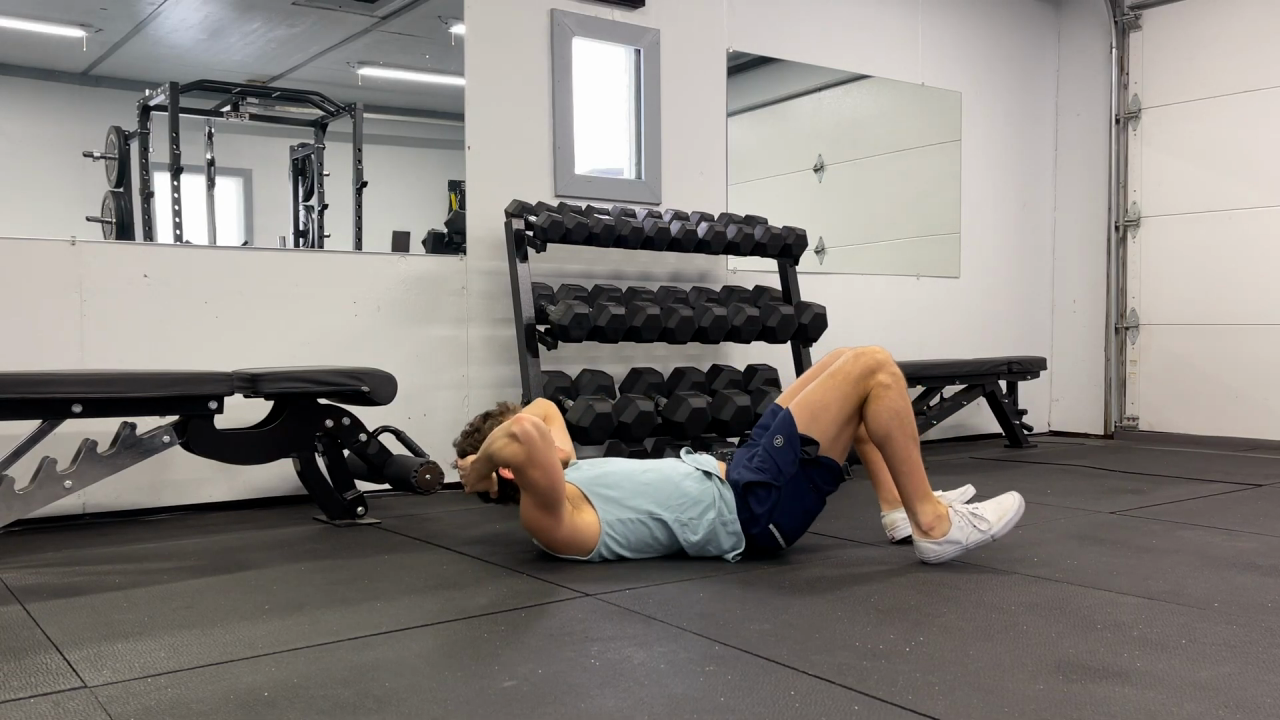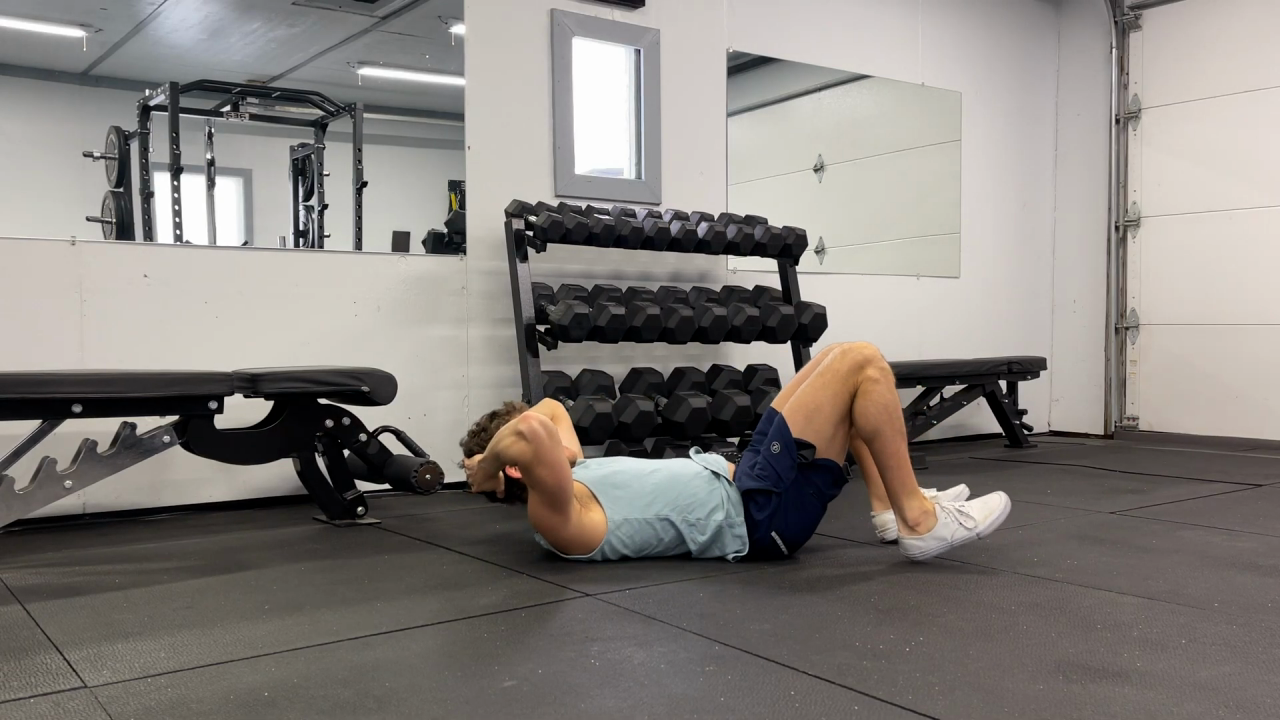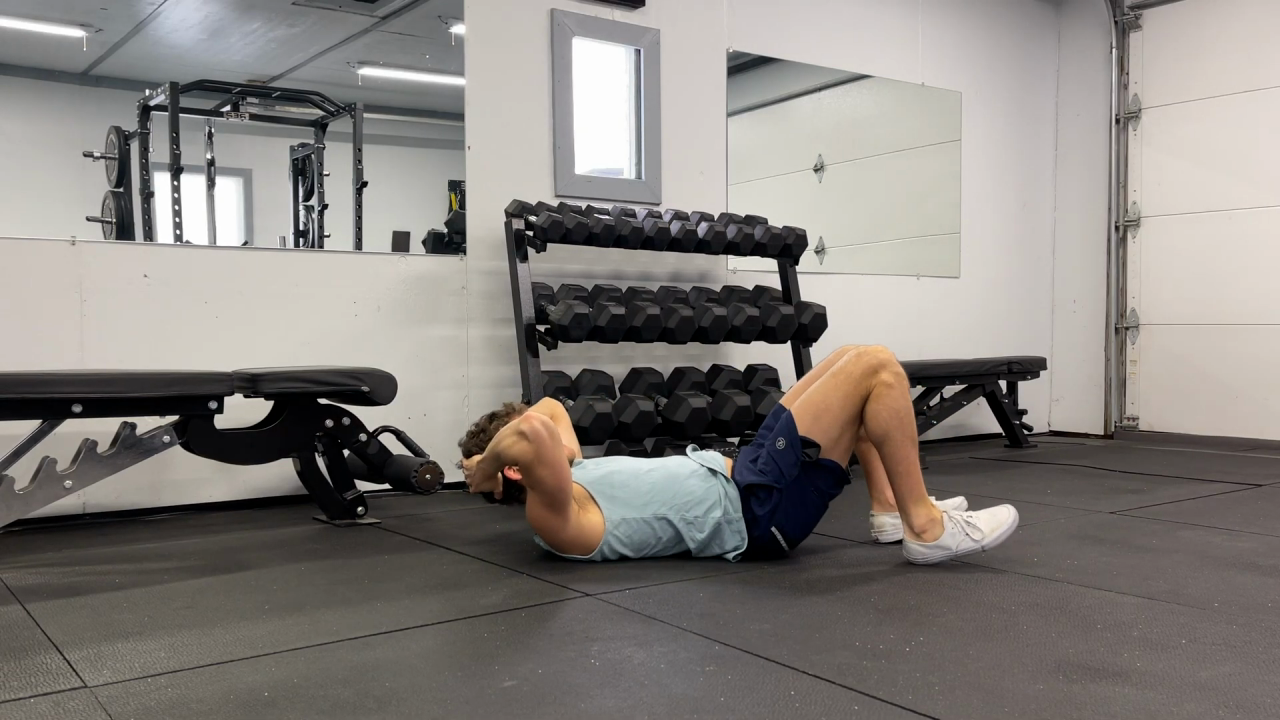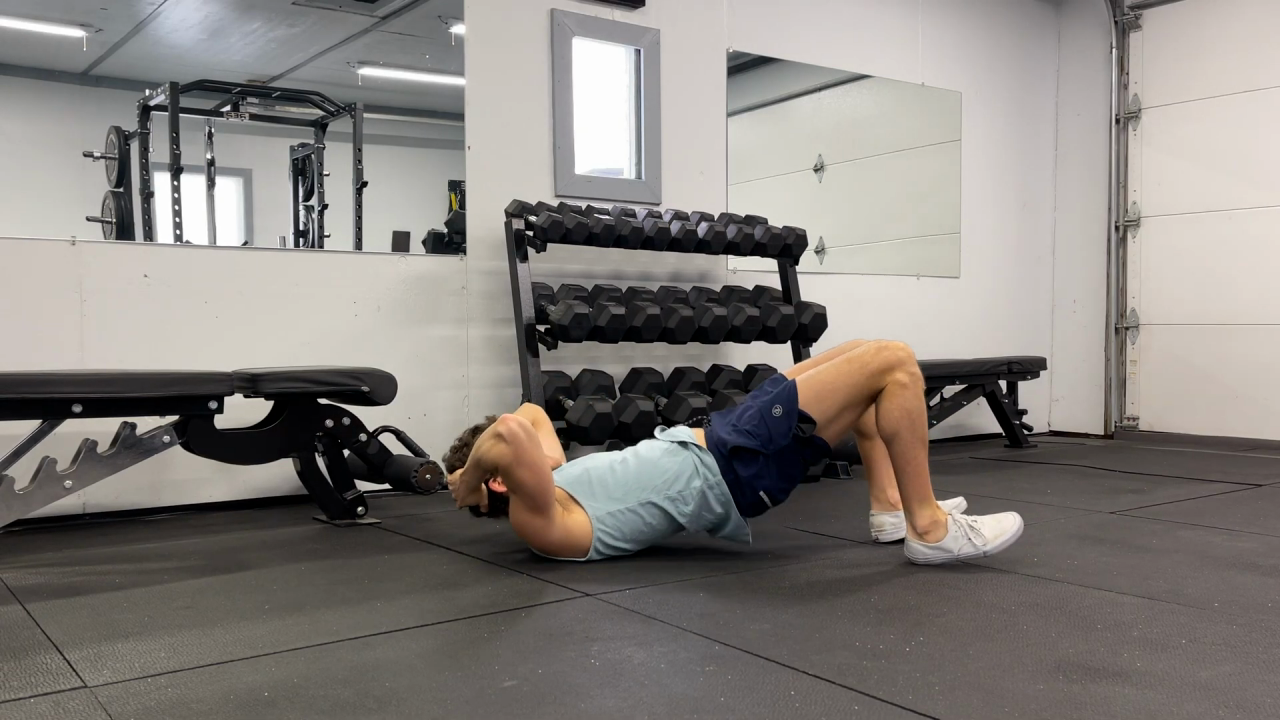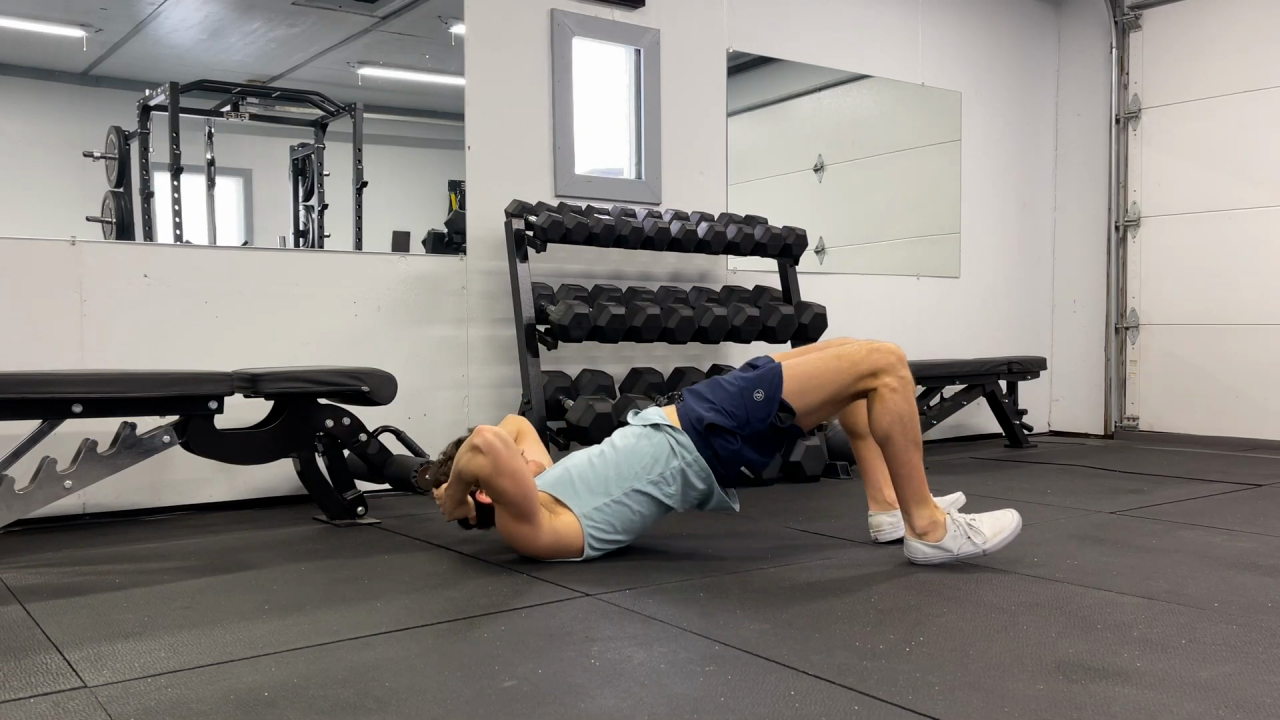
dt=0.2s
person 1, frame 1
left shoulder: (565, 484)
right shoulder: (551, 519)
left elbow: (543, 408)
right elbow: (524, 432)
left wrist: (520, 453)
right wrist: (477, 471)
left hip: (734, 479)
right hip: (755, 507)
left knee: (848, 364)
right knee: (875, 367)
left ankle: (902, 509)
right ankle: (935, 525)
person 1, frame 2
left shoulder: (571, 485)
right shoulder: (558, 520)
left elbow: (549, 409)
right elbow: (532, 431)
left wrist: (530, 456)
right wrist: (482, 471)
left hip: (741, 483)
right hip: (760, 510)
left knee: (843, 361)
right knee: (863, 362)
left ankle: (891, 508)
right ankle: (920, 522)
person 1, frame 3
left shoulder: (569, 483)
right shoulder: (556, 521)
left elbow: (550, 407)
right elbow: (531, 431)
left wrist: (522, 453)
right wrist: (483, 469)
left hip: (736, 479)
right hip: (755, 499)
left knee: (855, 361)
right knee: (880, 367)
left ankle: (893, 513)
right ankle: (927, 528)
person 1, frame 4
left shoulder: (554, 488)
right shoulder: (541, 525)
left elbow: (530, 412)
right elbow: (510, 433)
left wrist: (471, 475)
right wrist: (467, 484)
left hip: (726, 443)
right hip: (737, 460)
left knee: (865, 358)
right knee: (896, 362)
left ankle: (892, 511)
right ankle: (931, 530)
person 1, frame 5
left shoulder: (537, 491)
right shoulder: (527, 528)
left elbow: (514, 423)
right elbow: (485, 444)
left wrist: (471, 495)
right wrist: (452, 494)
left hip: (702, 422)
left knee: (853, 354)
right knee: (886, 363)
left ankle: (889, 509)
right ankle: (928, 528)
